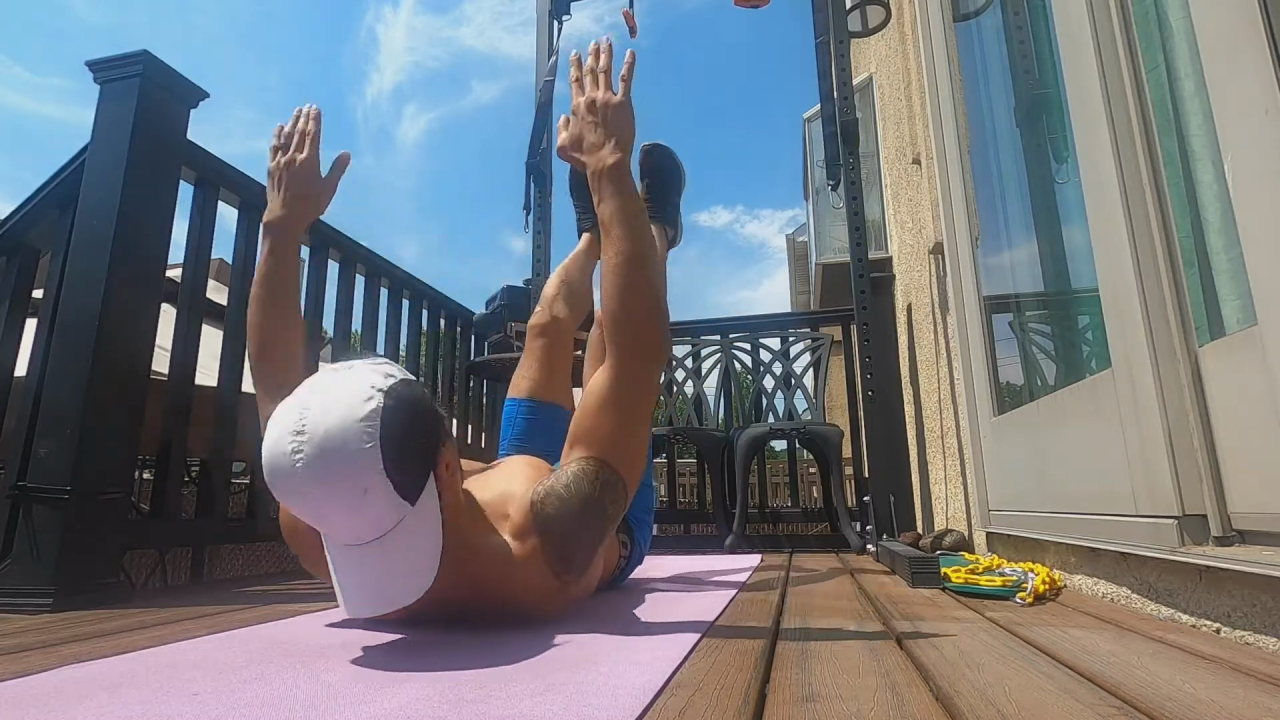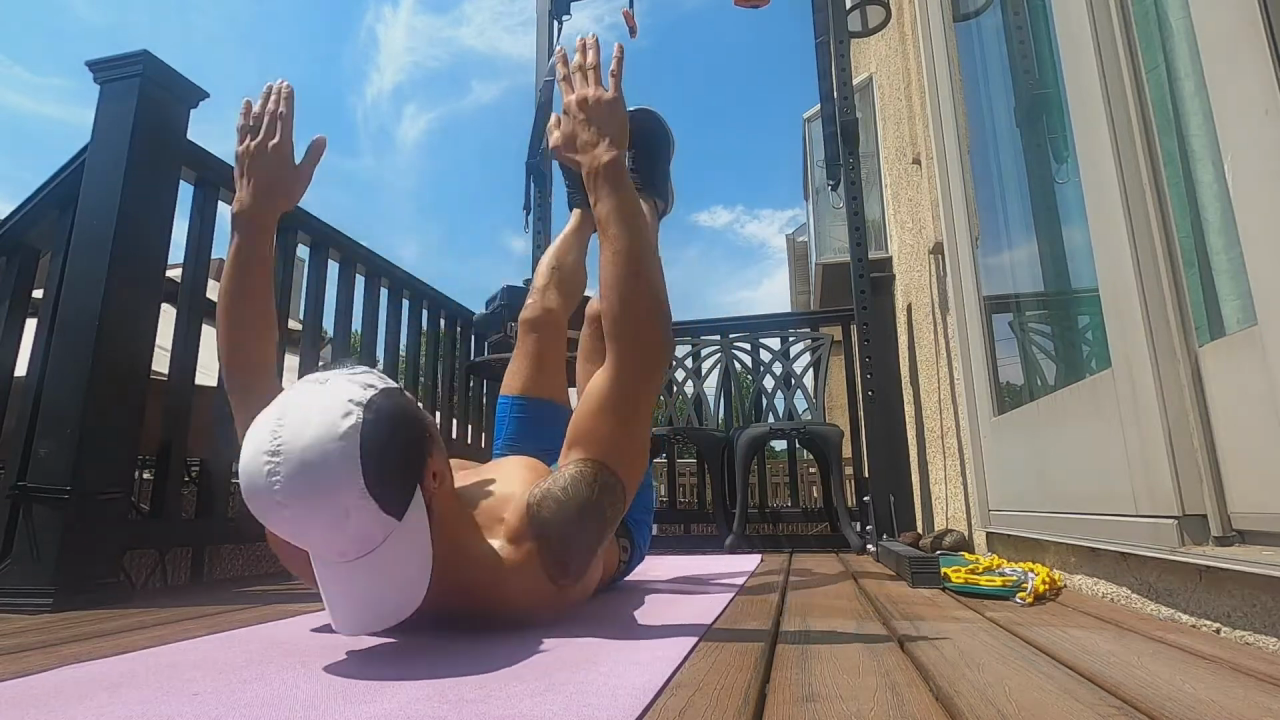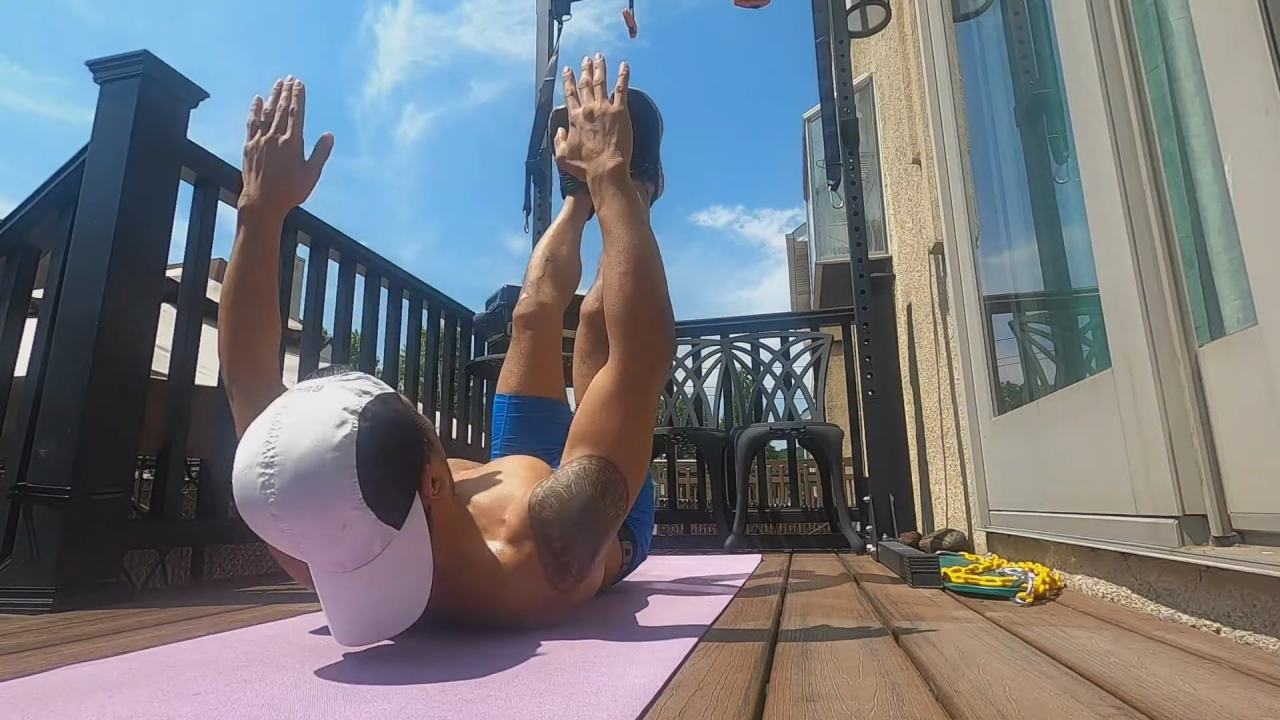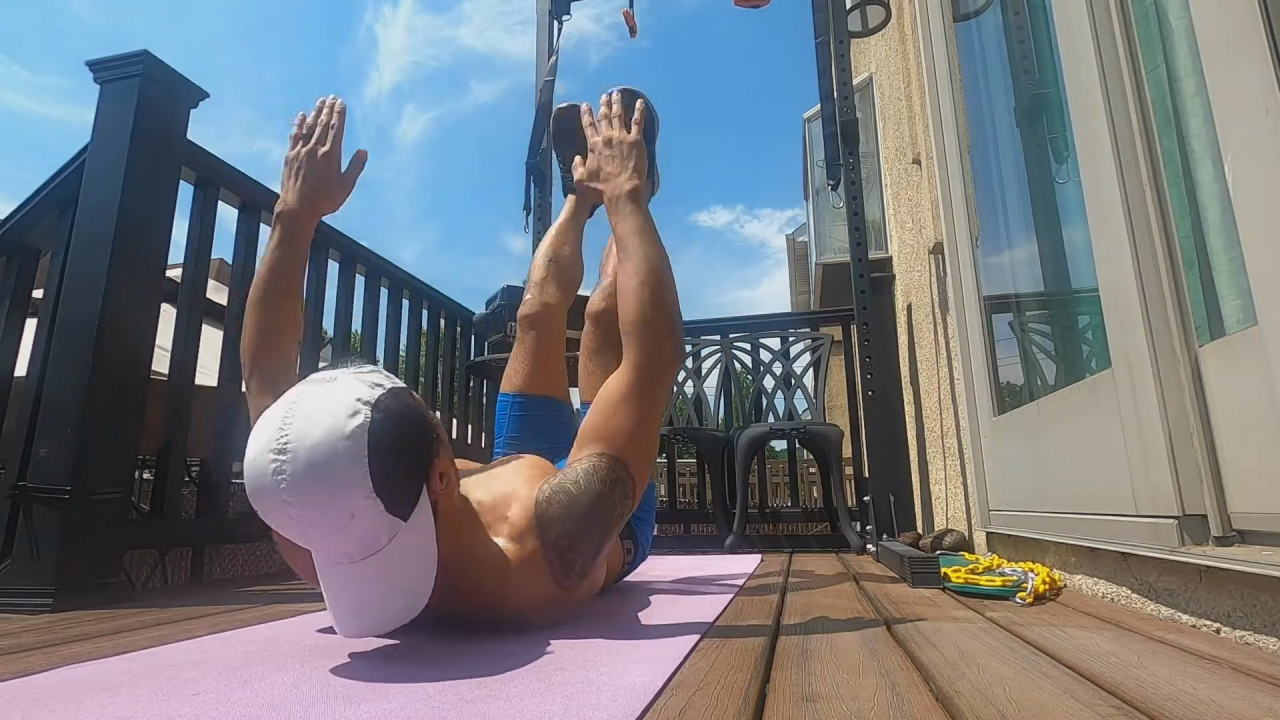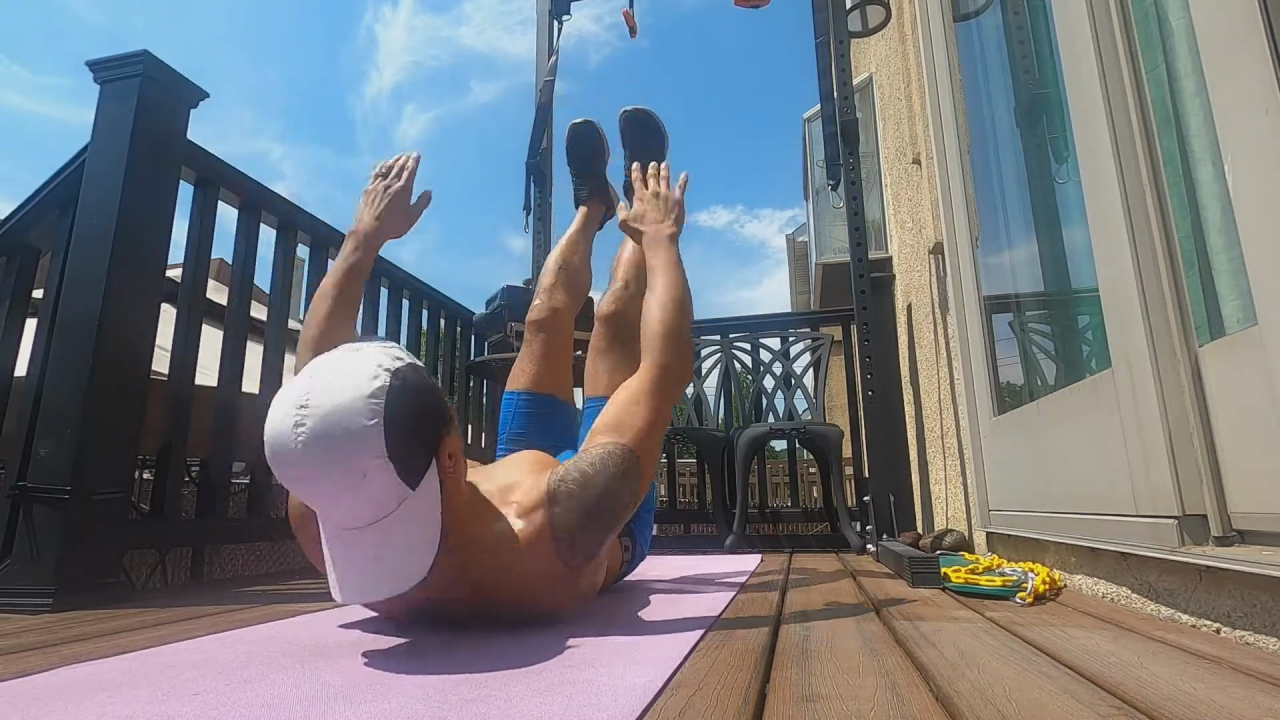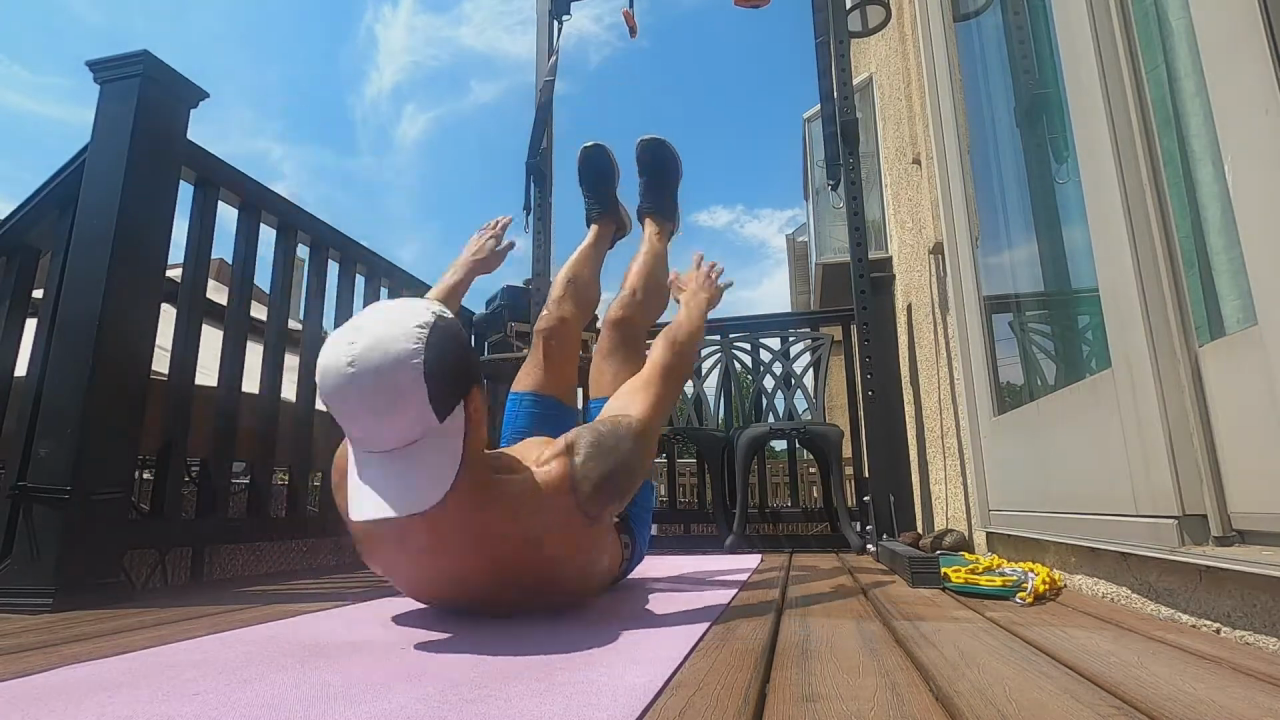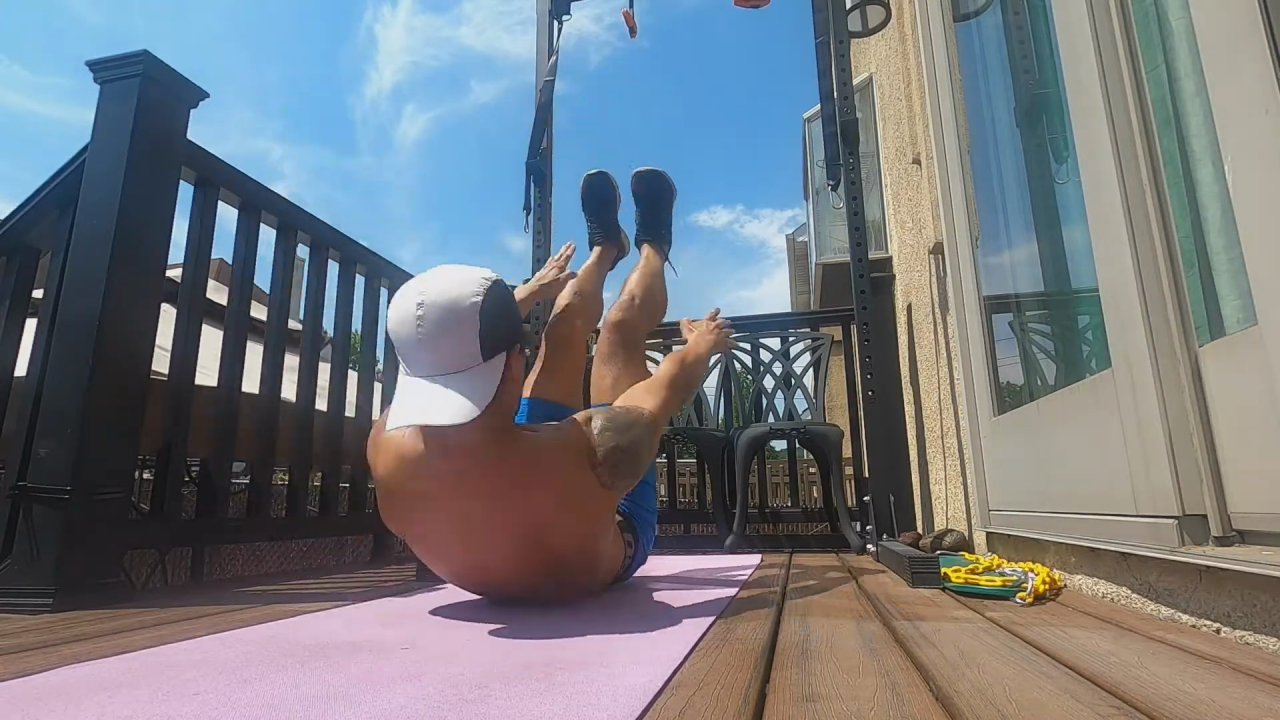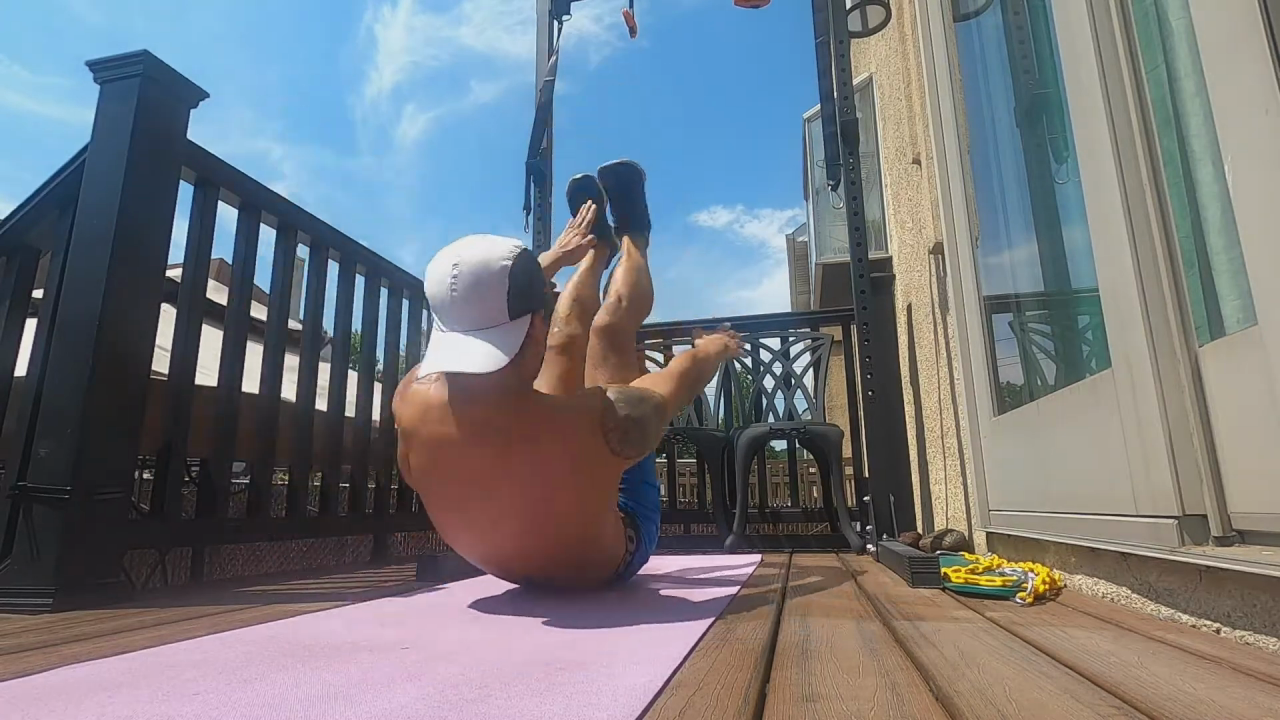
dt=0.1s
person 1, frame 1
left shoulder: (314, 531)
right shoulder: (548, 546)
left elbow: (271, 365)
right elbow: (643, 353)
left wrist: (282, 222)
right wrist: (609, 165)
right hip: (608, 539)
left knee: (548, 322)
right knee: (612, 331)
left ankle: (594, 239)
right ankle: (656, 232)
person 1, frame 2
left shoulder: (303, 537)
right shoulder: (543, 553)
left elbow: (244, 373)
right elbow: (645, 348)
left wrist: (255, 211)
right wrist: (607, 165)
right hip: (609, 537)
left knee: (543, 315)
right knee: (605, 320)
left ankle: (585, 211)
right ankle: (643, 199)
person 1, frame 3
left shoulder: (304, 542)
right shoulder: (544, 556)
left elbow: (245, 374)
right elbow: (646, 351)
left wrist: (261, 211)
right wrist: (611, 174)
left hip: (513, 497)
right hip: (611, 543)
left knee: (533, 313)
right knee: (602, 315)
left ankle: (579, 198)
right ankle: (635, 185)
person 1, frame 4
left shoulder: (308, 542)
right shoulder: (553, 550)
left elbow: (264, 370)
right elbow: (652, 355)
left wrist: (292, 219)
right wrist: (631, 199)
left hip: (507, 504)
right hip: (604, 548)
left knee: (538, 311)
right knee: (606, 312)
left ankle: (582, 197)
right ankle: (620, 195)
person 1, frame 5
left shoulder: (321, 529)
right shoulder: (555, 535)
left elbow: (316, 359)
right elbow: (669, 365)
left wrist: (364, 239)
right wrist: (662, 236)
right hip: (610, 547)
left knee: (546, 317)
right knee: (616, 315)
left ankle: (593, 207)
right ankle: (640, 222)
person 1, frame 6
left shoulder: (354, 473)
right shoulder: (567, 487)
left elbow: (390, 356)
right elbow: (663, 372)
left wrist: (461, 273)
right wrist: (695, 306)
right hip: (605, 547)
left knee: (554, 326)
right knee: (623, 322)
left ankle: (604, 227)
right ankle: (656, 225)
person 1, frame 7
left shoulder: (387, 446)
right shoulder: (592, 452)
left elbow: (434, 351)
right elbow: (671, 385)
left wrist: (525, 293)
right wrist: (700, 346)
right hip: (614, 545)
left knee: (562, 337)
right knee: (622, 328)
left ankle: (605, 248)
right ankle: (653, 250)
person 1, frame 8
left shoulder: (414, 399)
right shoulder: (596, 420)
left elbow: (473, 309)
right elbow: (681, 377)
left wrist: (550, 261)
right wrist: (717, 347)
right hip: (607, 559)
left knee: (568, 344)
right knee: (610, 328)
left ankle: (598, 249)
right ankle: (630, 239)
